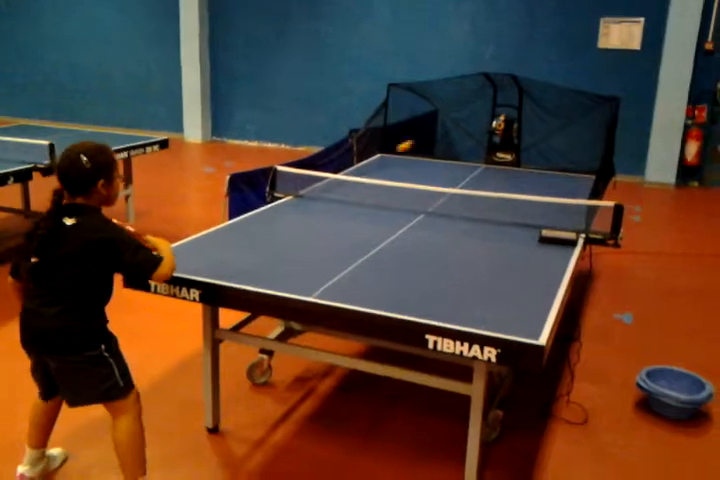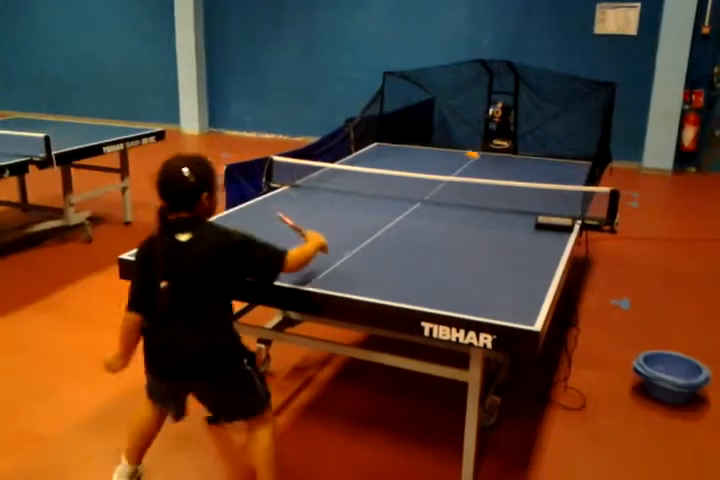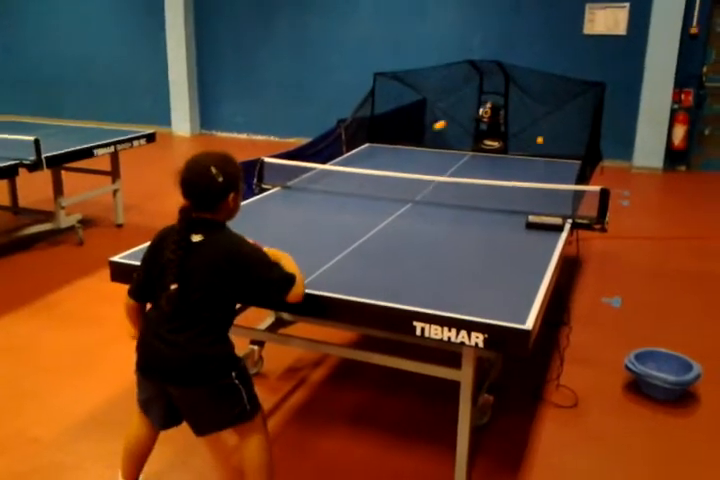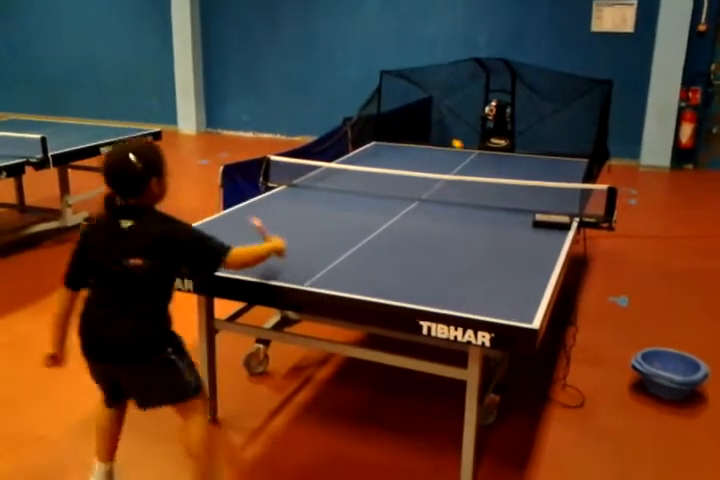
dt=0.7s
person 1, frame 1
left shoulder: (44, 224)
right shoulder: (107, 234)
left elbow: (17, 279)
right elbow: (161, 272)
right wrist: (163, 246)
left hip: (34, 330)
right hip: (78, 336)
left knee: (51, 392)
right knee: (125, 405)
person 1, frame 2
left shoulder: (151, 248)
right shoulder: (227, 243)
left elbow: (135, 313)
right elbow: (289, 262)
left wrist: (121, 356)
right wrist: (313, 242)
left hip: (163, 357)
right hip: (216, 358)
left knee: (156, 405)
right knee: (259, 420)
person 1, frame 3
left shoulder: (165, 239)
right shoulder: (238, 251)
left elbow: (134, 302)
right elbow: (294, 293)
left wrist: (141, 331)
right wrist: (282, 258)
left hip: (153, 357)
right hip: (205, 364)
left knee: (148, 420)
right knee: (251, 428)
person 1, frame 4
left shoulder: (95, 230)
right shoulder: (168, 232)
left elbow: (69, 290)
right elbow: (232, 260)
left wrist: (57, 342)
right wrist: (270, 246)
left hip: (96, 341)
right hip: (146, 343)
left knee: (114, 400)
right knee: (194, 408)
